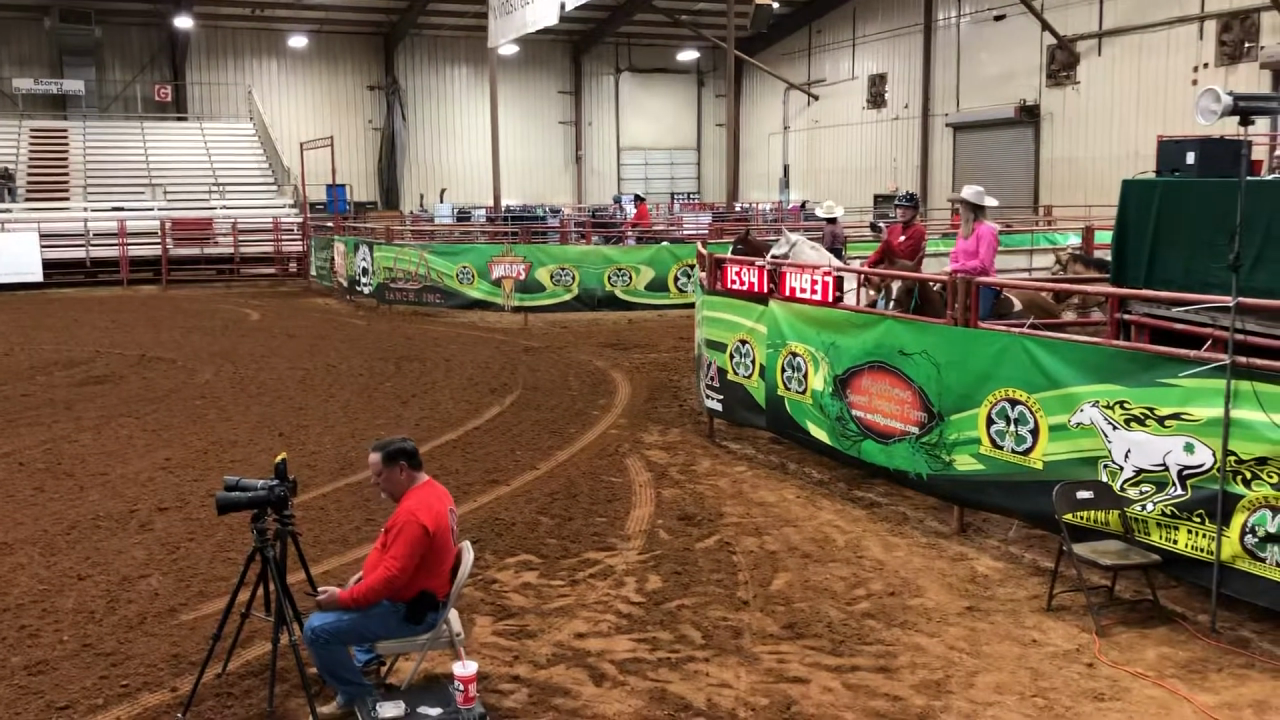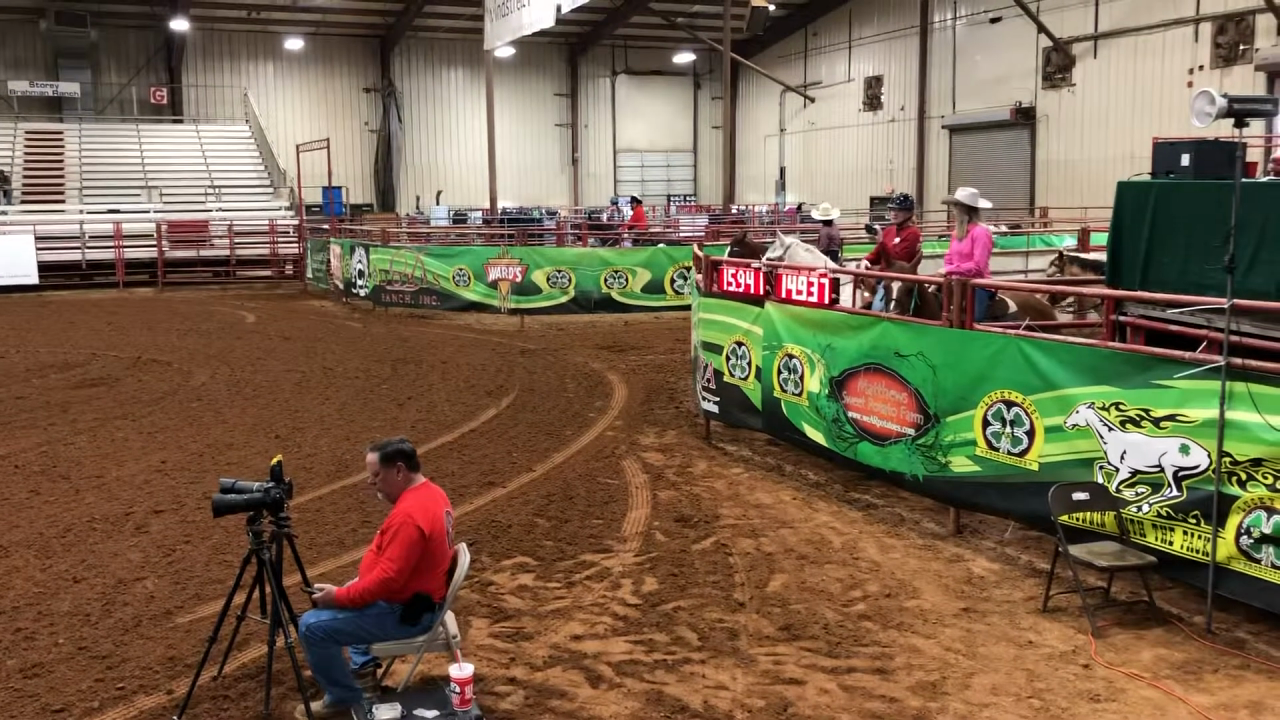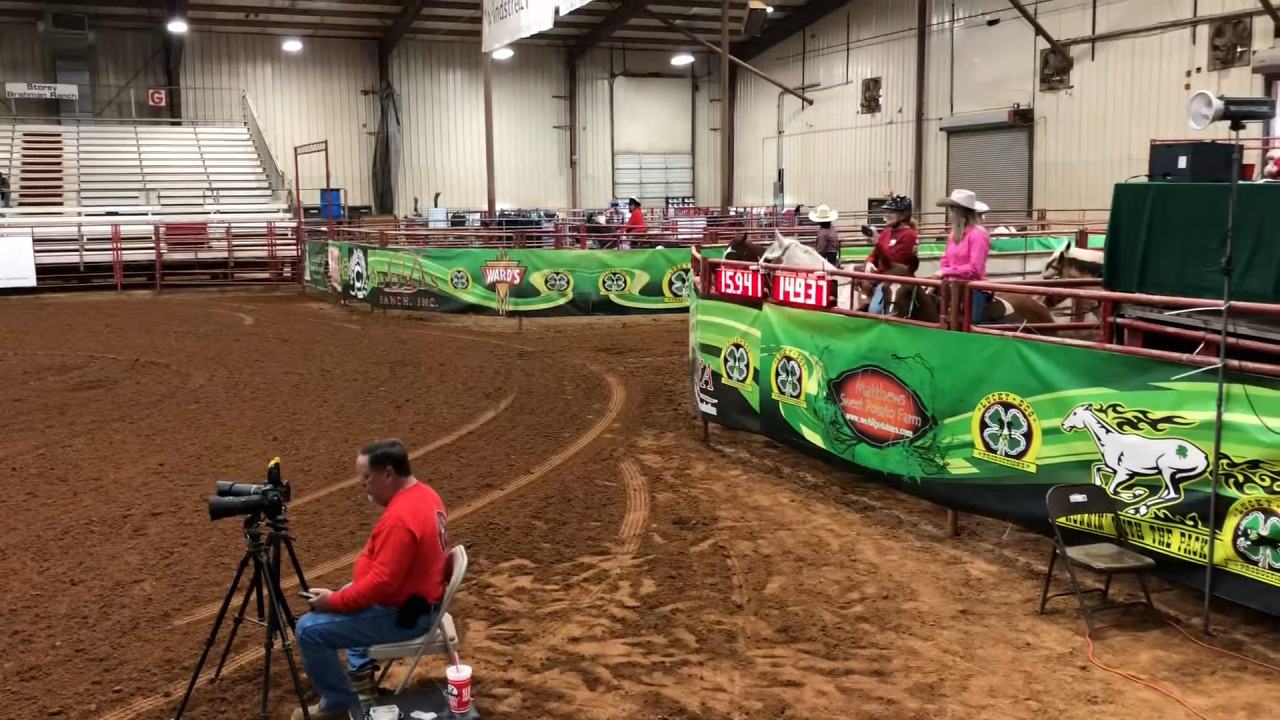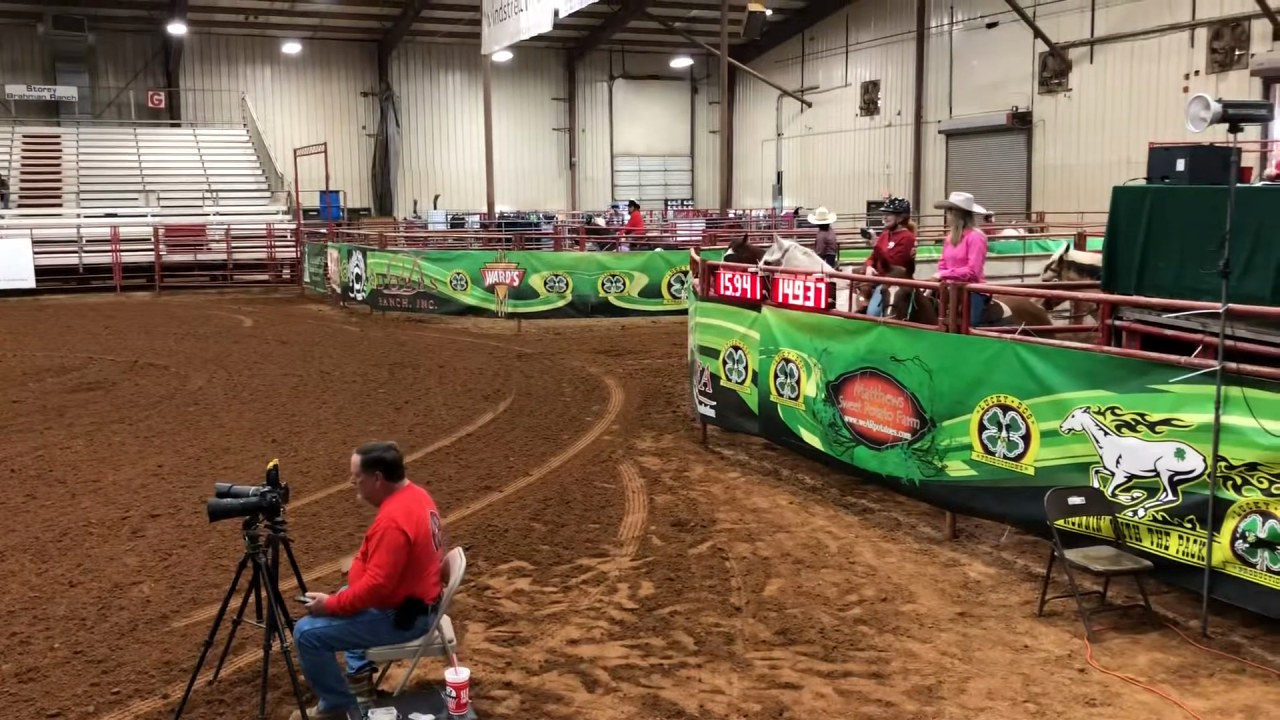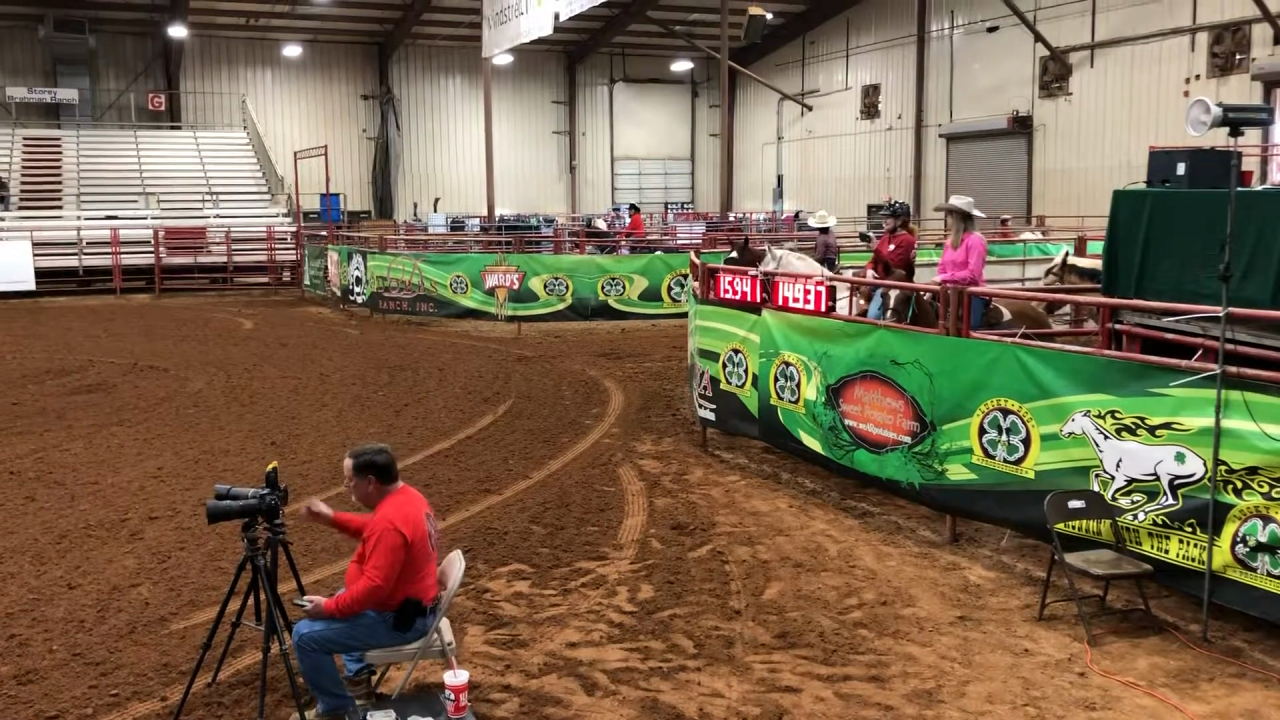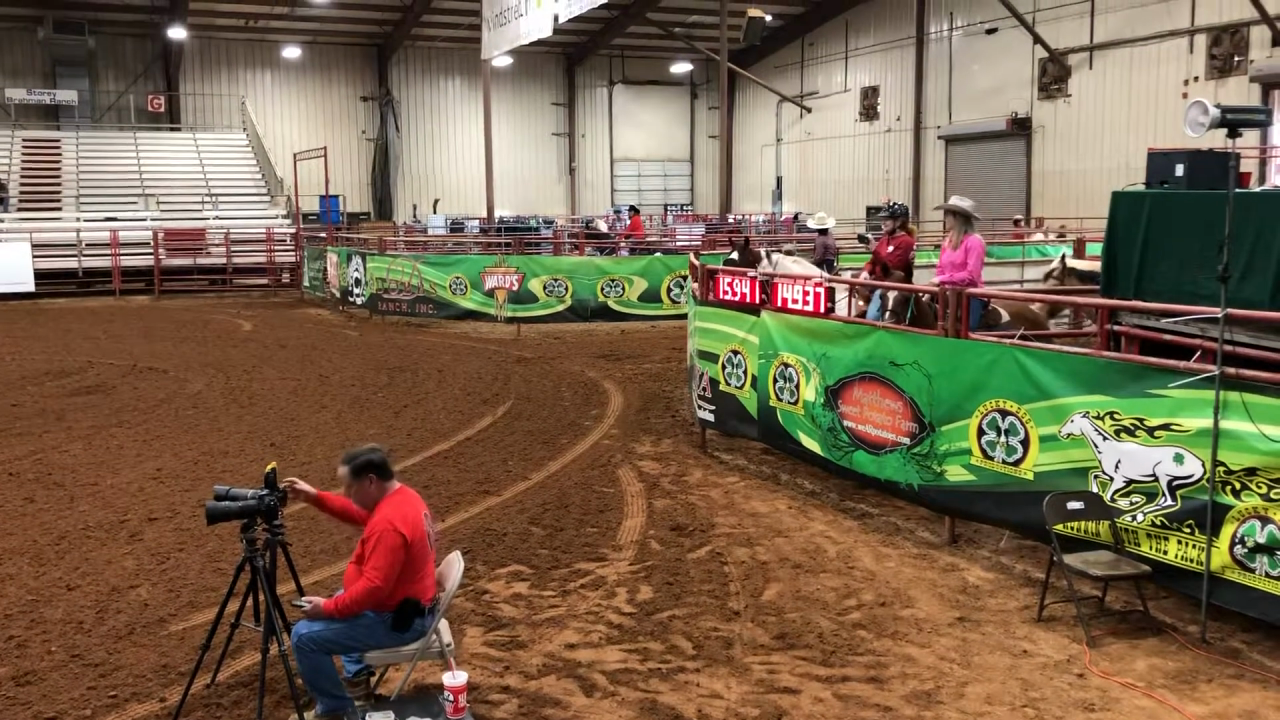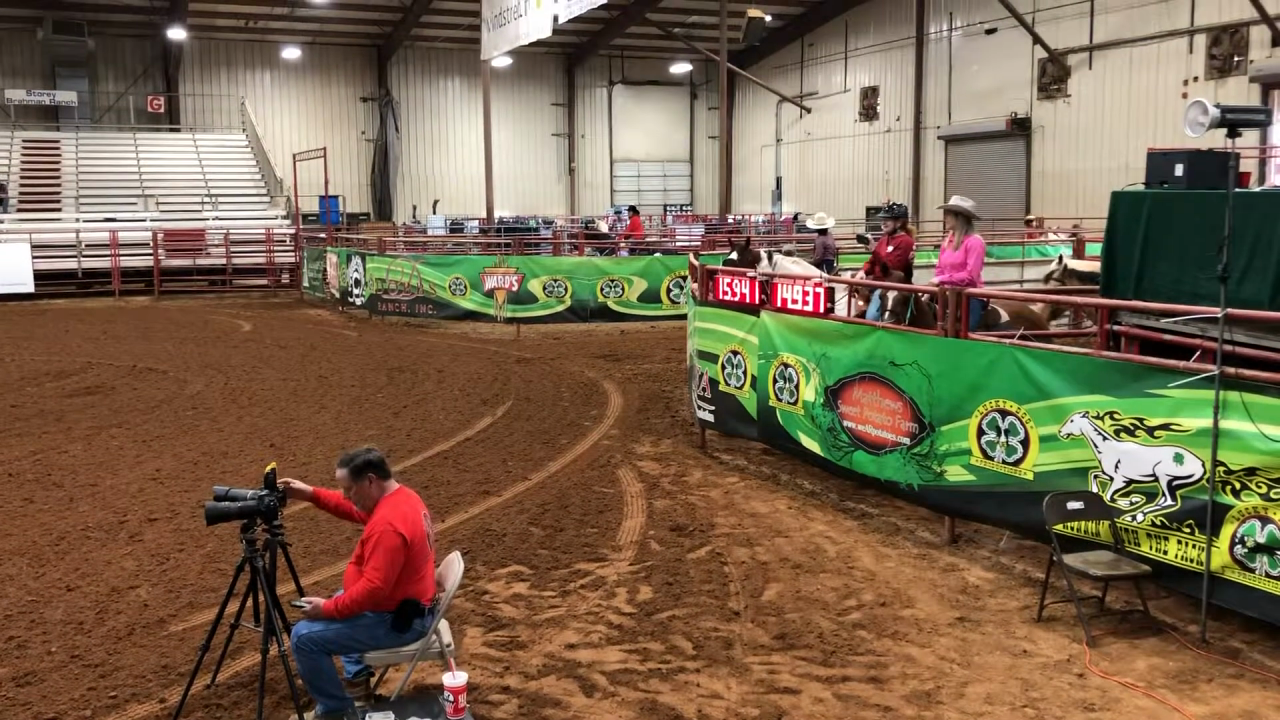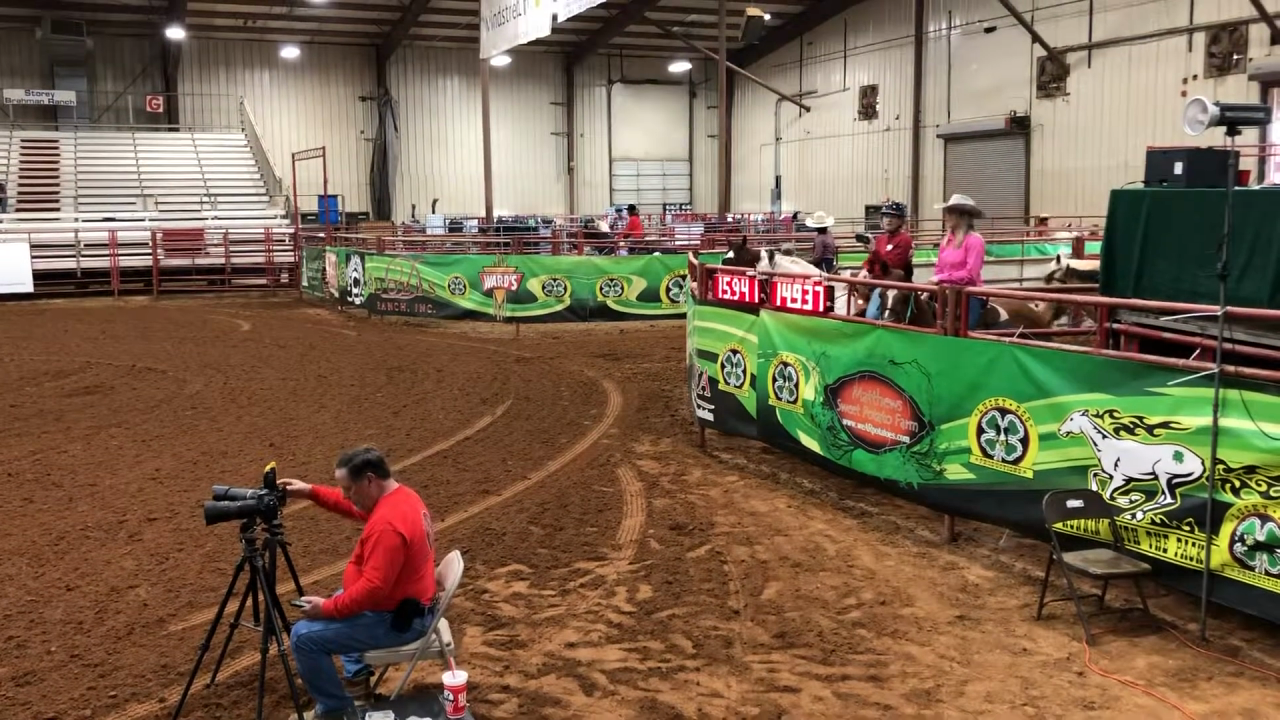
dt=0.2s
person 1, frame 1
left shoulder: (413, 513)
right shoulder: (434, 492)
left elbow: (391, 577)
left wrist: (342, 598)
right wrist: (368, 572)
left hip: (410, 611)
right hip: (423, 597)
left knee: (317, 628)
right knee: (357, 594)
left ankle: (358, 696)
right ankle: (366, 662)
person 1, frame 2
left shoulder: (409, 515)
right shoulder: (432, 494)
left elbow: (387, 579)
left wrist: (339, 596)
right wrist: (359, 582)
left hip: (407, 613)
right hip: (419, 599)
left knee: (312, 626)
right knee: (351, 594)
right ankle: (363, 666)
person 1, frame 3
left shoulder: (400, 518)
right shoulder: (425, 494)
left elbow: (381, 584)
left wrist: (334, 600)
left hip: (403, 615)
right hip: (416, 601)
left knee: (309, 629)
right knee: (348, 596)
right ankle: (361, 669)
person 1, frame 4
left shoulder: (392, 520)
right shoulder: (416, 495)
left elbow: (376, 586)
left wrist: (330, 604)
right wrist: (359, 565)
left hip: (401, 616)
right hip: (414, 602)
left knee: (307, 632)
right knee: (346, 595)
right ankle: (359, 673)
person 1, frame 5
left shoulder: (389, 522)
right shoulder: (408, 496)
left elbow: (374, 587)
left wrist: (328, 608)
right wrist: (332, 519)
left hip: (399, 619)
right hip: (411, 605)
left knee: (305, 635)
right knee: (343, 599)
right ankle: (358, 676)
person 1, frame 6
left shoulder: (389, 523)
right shoulder: (403, 496)
left elbow: (373, 588)
right elbow: (361, 514)
left wrist: (327, 608)
right wrist: (316, 498)
left hip: (397, 620)
right hip: (409, 606)
left knee: (304, 636)
right knee: (342, 601)
right ankle: (357, 677)
person 1, frame 7
left shoulder: (388, 523)
right shoulder: (402, 496)
left elbow: (373, 589)
right elbow: (356, 510)
left wrist: (327, 608)
right wrist: (312, 495)
left hip: (397, 620)
right hip: (408, 605)
left knee: (304, 636)
right knee: (342, 600)
right ankle: (357, 677)
person 1, frame 8
left shoulder: (388, 523)
right shoulder: (402, 495)
left elbow: (373, 588)
right elbow: (354, 507)
left wrist: (327, 608)
right wrist: (311, 492)
left hip: (397, 619)
right hip: (407, 604)
left knee: (303, 636)
right knee: (341, 599)
right ankle: (357, 677)
